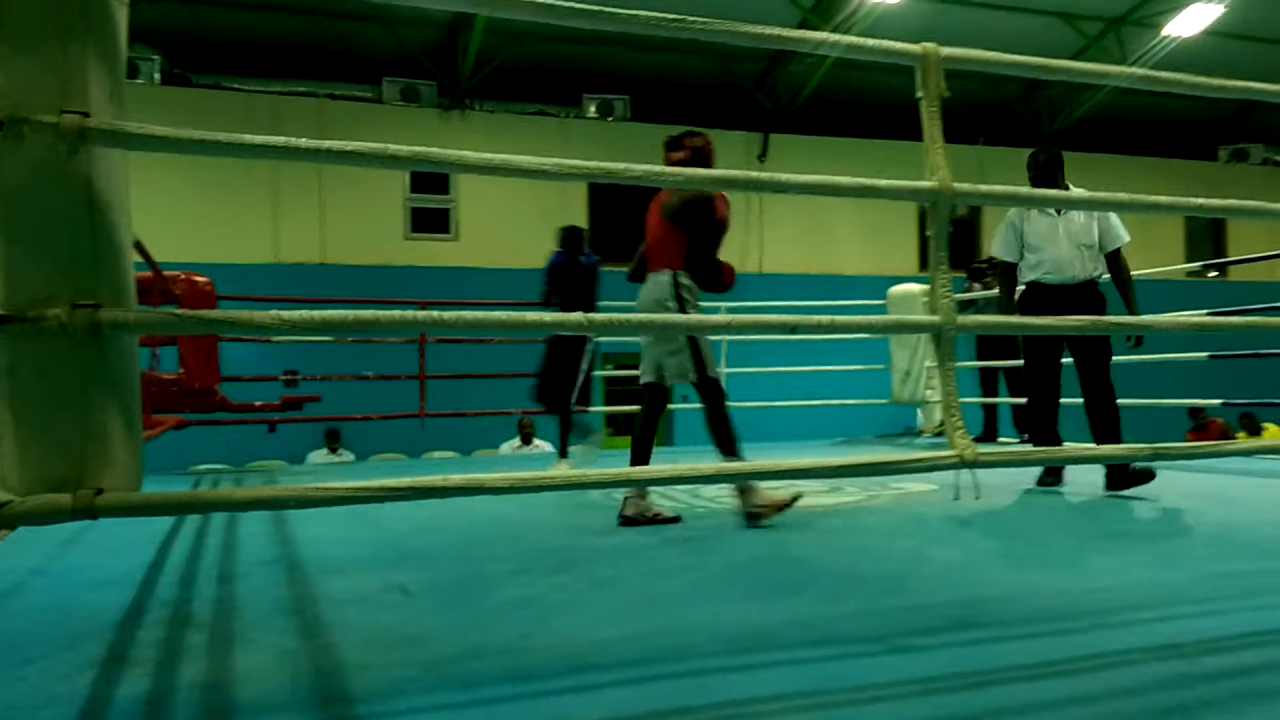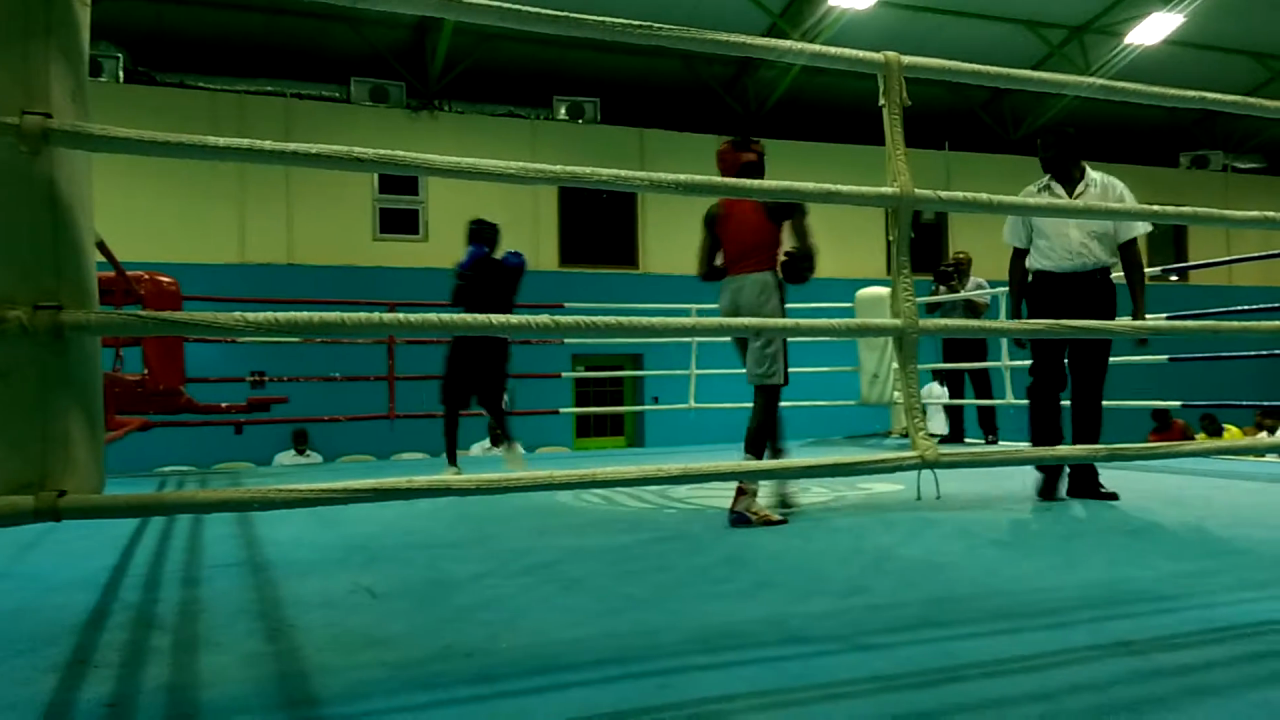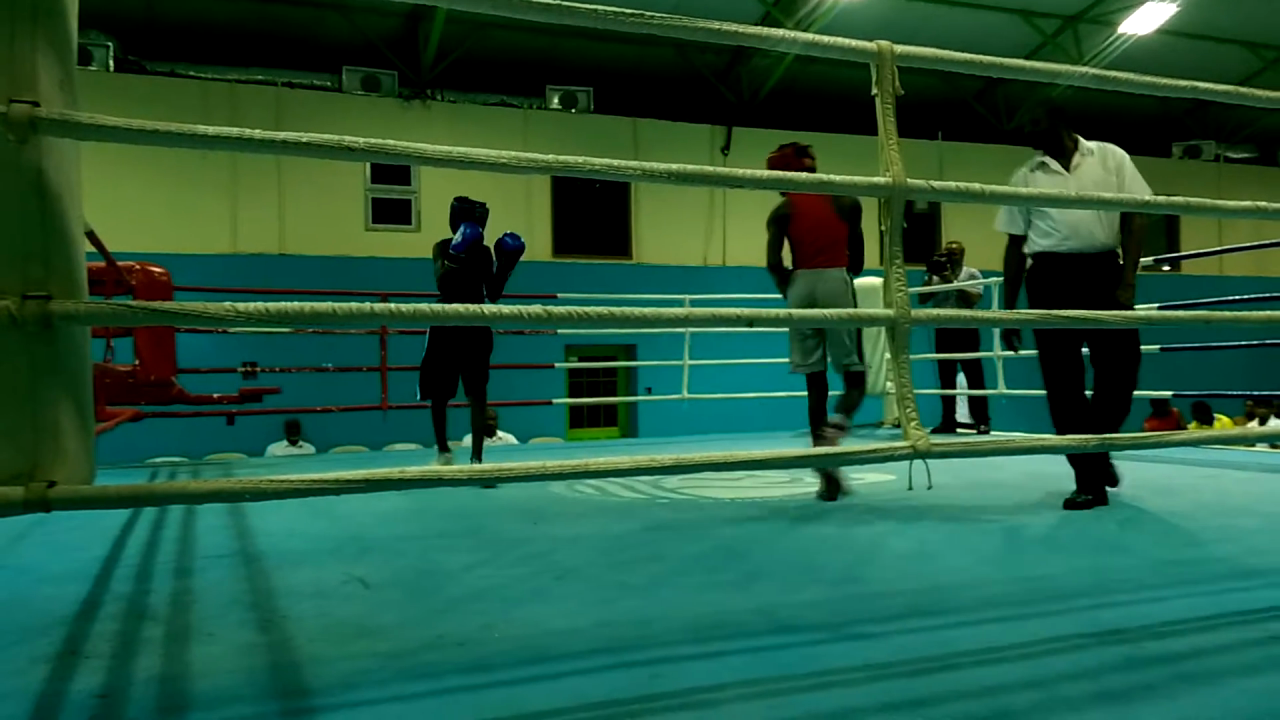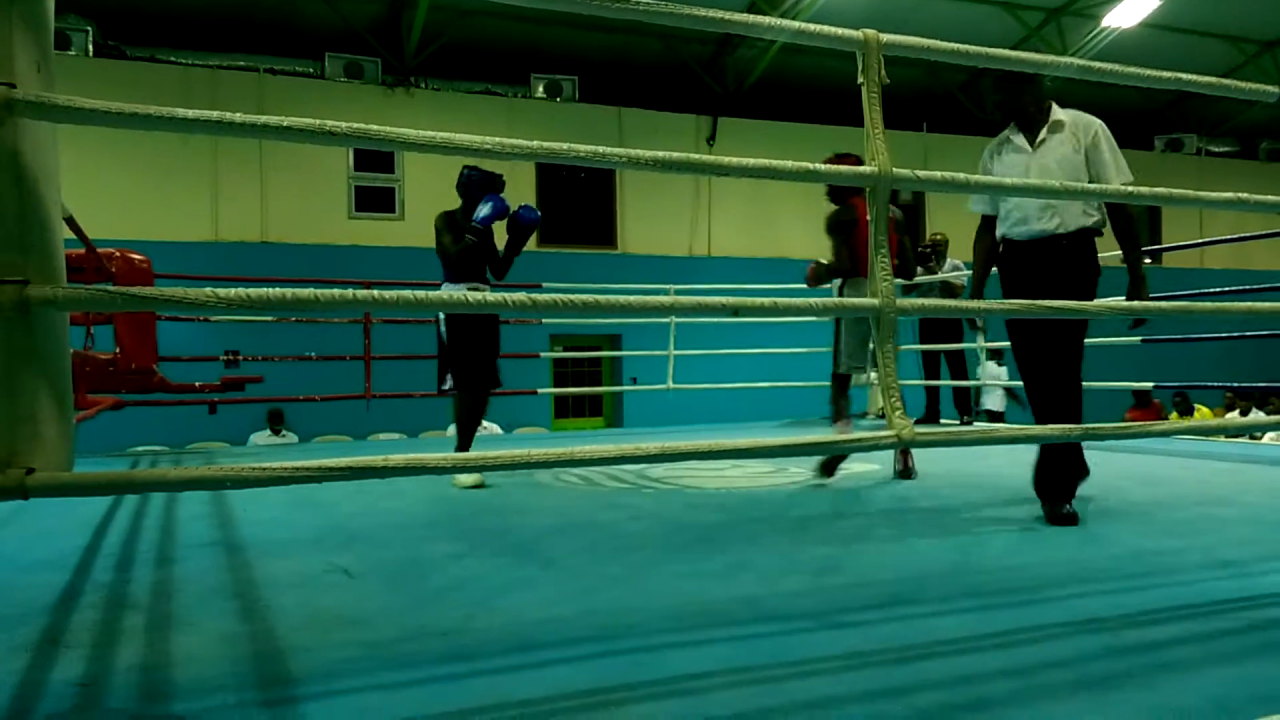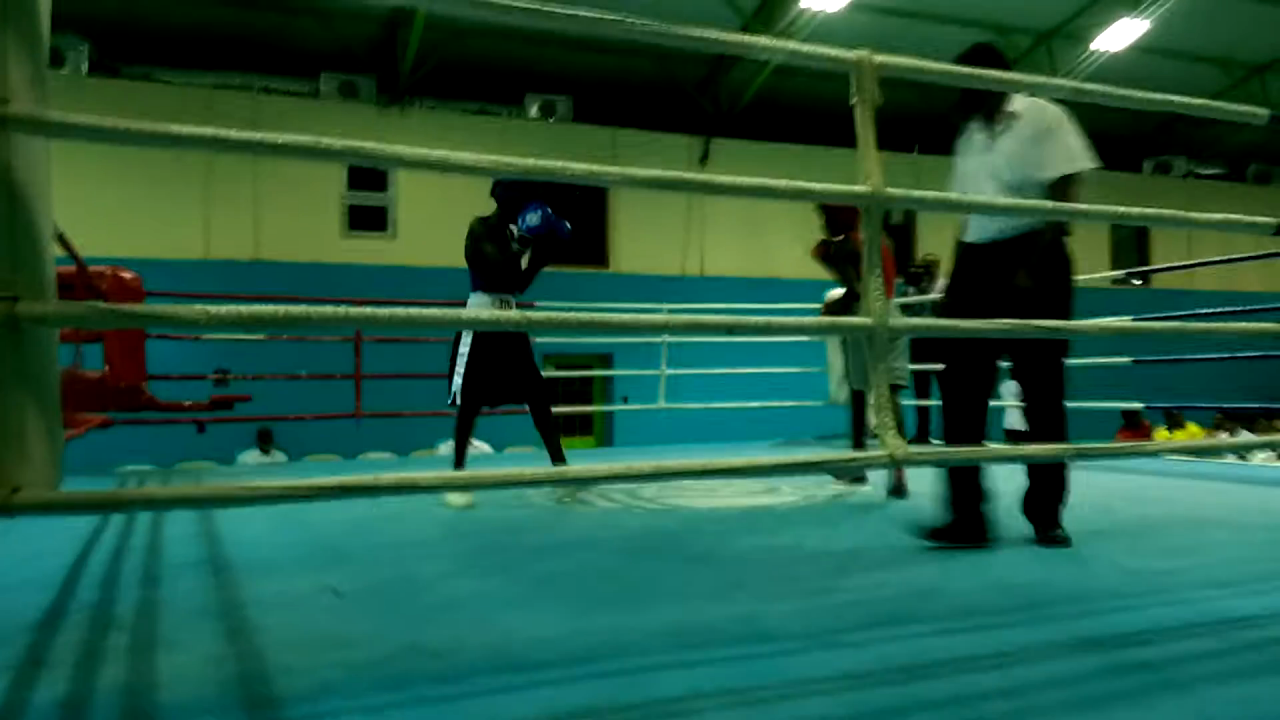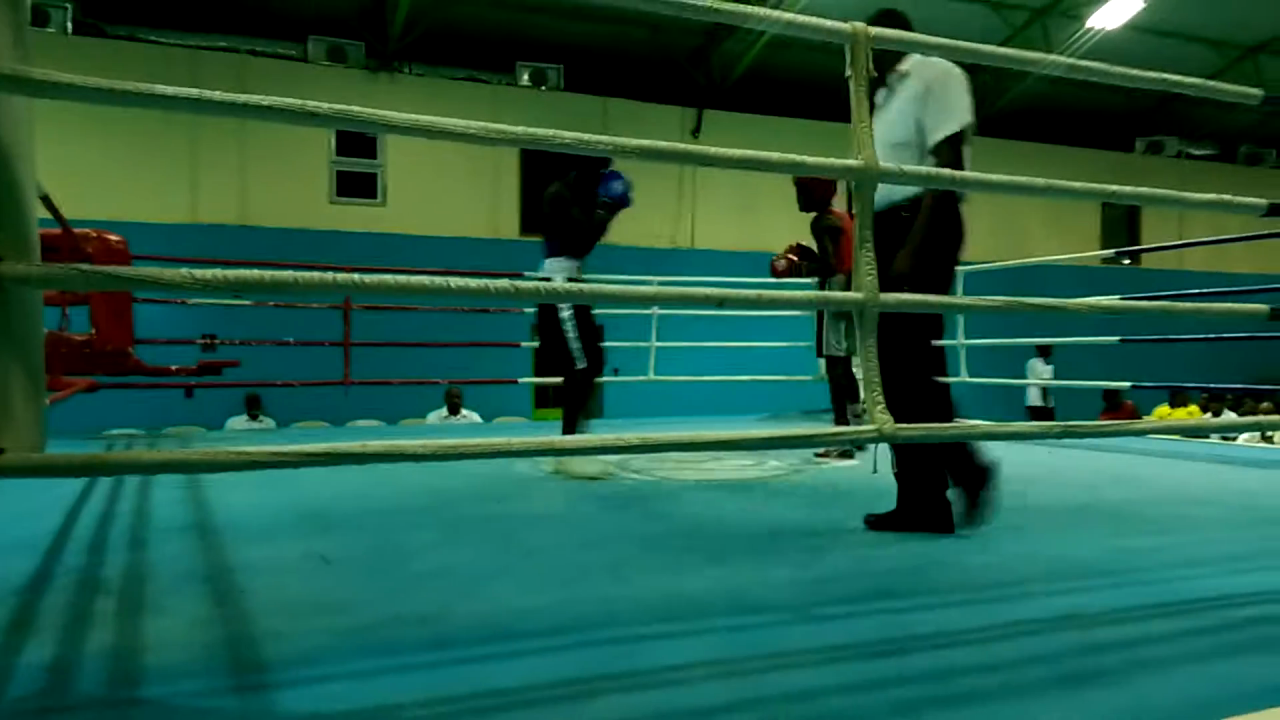
dt=0.5s
person 1, frame 1
left shoulder: (1094, 207)
right shoulder: (1020, 215)
left elbow: (1115, 260)
right elbow: (1008, 271)
left wrist: (1133, 311)
left hip: (1086, 299)
right hip: (1041, 303)
left knee: (1098, 385)
right knee: (1042, 390)
left ankle: (1117, 468)
right ankle: (1051, 464)
person 1, frame 2
left shoulder: (1111, 190)
right shoulder: (1031, 198)
left elbow: (1130, 251)
right elbow: (1019, 257)
left wrist: (1139, 309)
right wrist: (1014, 313)
left hip: (1095, 291)
right hip: (1047, 292)
left knee: (1089, 387)
right knee: (1047, 380)
left ankle: (1083, 476)
right ankle: (1049, 465)
person 1, frame 3
left shoulder: (1110, 158)
right shoulder: (1025, 178)
left elbow: (1132, 221)
right elbow: (1015, 245)
left wrist: (1128, 281)
right wrist: (1008, 308)
left hip: (1104, 272)
right hip: (1050, 277)
left knee: (1121, 369)
right knee: (1063, 380)
left ankle: (1096, 446)
right ankle: (1089, 479)
person 1, frame 4
left shoulder: (1085, 129)
right shoulder: (996, 151)
left elbow: (1117, 204)
right elbow: (988, 224)
left wrist: (1136, 275)
right wrist: (976, 285)
left hip: (1071, 256)
right hip: (1018, 263)
left knee: (1059, 368)
right knee: (1036, 374)
left ankle: (1055, 485)
right ankle: (1069, 464)
person 1, frame 5
left shoulder: (1044, 118)
right shoulder: (968, 139)
left elbow: (1061, 198)
left wrist: (1031, 269)
right wrist: (954, 285)
left hip: (1036, 263)
right hip: (981, 267)
left knee: (1040, 392)
right knee: (963, 386)
left ankle: (1046, 510)
right ankle: (967, 511)
person 1, frame 6
left shoulder: (935, 75)
right shoulder: (883, 98)
left elbow: (948, 167)
left wrist: (914, 247)
right wrist: (865, 256)
left hip: (920, 229)
right hip: (889, 231)
left knee: (905, 362)
right knee: (893, 363)
left ankle: (963, 468)
right ankle: (921, 499)
person 2, frame 1
left shoulder: (663, 201)
right shoulder: (695, 197)
left elbow: (636, 271)
right elbow: (698, 258)
right wrist: (719, 223)
left hip: (653, 295)
right hip: (674, 295)
left knee: (656, 399)
right knee: (713, 394)
left ankle: (636, 500)
right ankle: (750, 496)
person 2, frame 2
left shoulder: (716, 210)
right shoulder: (782, 200)
left elbow: (706, 272)
right elbow: (805, 255)
right wrist: (799, 266)
left hip: (730, 296)
right hip: (762, 290)
left knee: (766, 389)
right knee: (767, 393)
left ankle: (776, 478)
right ankle: (744, 500)
person 2, frame 3
left shoulder: (782, 210)
right shoulder: (847, 203)
left elbow: (773, 264)
right elbow: (856, 262)
left hip: (801, 289)
right hip: (837, 287)
left knee: (815, 383)
right knee: (855, 378)
left ankle: (825, 473)
right ankle: (827, 440)
person 2, frame 4
left shoulder: (841, 217)
right shoulder: (893, 214)
left elbow: (843, 267)
right elbow: (908, 271)
left wrist: (820, 272)
left hip: (856, 294)
left knee: (841, 377)
left ankle: (841, 432)
right ankle: (903, 455)
person 2, frame 5
left shoulder: (844, 247)
right shoulder: (884, 241)
left elbow: (854, 293)
left wrist: (832, 309)
right hip: (890, 317)
left knee: (859, 394)
right knee: (890, 394)
right ankle: (897, 468)
person 2, frame 6
left shoulder: (822, 222)
right shoulder: (844, 219)
left elbow: (829, 267)
left wrist: (795, 268)
right wrist: (809, 257)
left hip: (835, 291)
right hip: (853, 289)
left knee: (835, 365)
right knee: (844, 362)
right ankle: (857, 419)
person 3, frame 1
left shoulder: (588, 270)
right shoulder: (559, 268)
left elbow: (589, 308)
right elbow: (546, 303)
left wrist: (586, 279)
right wrist: (551, 280)
left hip: (580, 336)
right hip: (560, 335)
left knee: (564, 400)
right knee: (544, 396)
left ankle: (563, 455)
right ankle: (587, 434)
person 3, frame 2
left shoulder: (501, 268)
right shoulder: (465, 265)
left elbow: (506, 310)
right elbow: (456, 302)
left wrist: (512, 283)
right wrist: (465, 274)
left hip: (493, 338)
right hip: (465, 336)
left knee: (492, 403)
right knee: (452, 403)
left ankle: (508, 443)
right ankle: (452, 464)
person 3, frame 3
left shoulder: (484, 251)
right shoulder: (442, 247)
left elbow: (494, 294)
right elbow: (441, 284)
left wrist: (506, 266)
right wrist: (456, 254)
left hip: (477, 323)
right hip: (446, 323)
left knee: (478, 392)
right knee: (439, 393)
left ankle: (477, 460)
right ankle: (443, 448)
person 3, frame 4
left shoulder: (486, 226)
right shoulder: (446, 220)
left elbow: (499, 272)
right elbow: (454, 258)
left wrist: (516, 240)
right wrist: (477, 228)
left knee: (483, 386)
right knee: (465, 383)
left ankle: (465, 449)
right ankle: (461, 458)
person 3, frame 5
left shoulder: (510, 233)
right shoulder: (480, 228)
right elbow: (498, 268)
left wrist: (543, 252)
right wrist: (525, 239)
left knee: (538, 396)
right knee: (470, 403)
person 3, frame 6
left shoulder: (577, 196)
right shoulder: (559, 193)
right elbow: (586, 235)
left wrist: (606, 210)
right wrist: (605, 205)
left hip: (571, 283)
right hip: (559, 282)
left knee: (584, 370)
right knee: (585, 368)
person 4, frame 1
right shoulder: (978, 283)
right elbow: (962, 307)
left wrist: (993, 287)
right wrist: (971, 282)
left hip: (1007, 336)
right hip: (984, 338)
left knee: (1015, 384)
right knee: (988, 386)
left ankle: (1024, 429)
right ankle: (989, 430)
person 4, frame 2
left shoulder: (979, 284)
right shoulder: (943, 286)
left elbow: (981, 308)
right elbow: (929, 309)
left wrist: (960, 291)
right wrist: (937, 286)
left hip: (973, 339)
right hip: (951, 341)
left knee: (982, 388)
right knee: (954, 389)
left ankle: (990, 432)
right ankle: (956, 431)
person 4, frame 3
left shoulder: (972, 274)
right shoulder: (937, 276)
left elbow: (974, 299)
right elbow: (922, 299)
left wrist: (952, 281)
right wrist: (931, 275)
left hip: (965, 330)
right hip: (943, 331)
left knee: (974, 377)
right knee: (946, 379)
left ankle: (982, 421)
right ankle: (948, 421)
person 4, frame 4
left shoulder: (955, 265)
right shoulder: (920, 267)
left elbow: (957, 290)
right elbow: (906, 290)
left wrist: (936, 272)
right wrist: (914, 267)
left hip: (949, 321)
right hip: (927, 322)
left knee: (957, 369)
right knee: (930, 370)
left ankle: (965, 413)
right ankle: (931, 412)
person 4, frame 5
left shoulder: (945, 286)
right shoulder: (911, 288)
right elbow: (900, 309)
left wrist: (927, 292)
right wrist: (906, 287)
left hip: (939, 340)
right hip: (918, 341)
right knee: (921, 389)
right ankle: (922, 431)
person 4, frame 6
left shoulder: (937, 263)
right shoulder: (908, 263)
left elbow: (941, 288)
right elbow: (896, 287)
left wrist: (918, 270)
left hip: (930, 316)
right hip: (909, 318)
left knee: (935, 362)
right knee: (911, 363)
left ankle: (943, 409)
right ankle: (913, 408)
